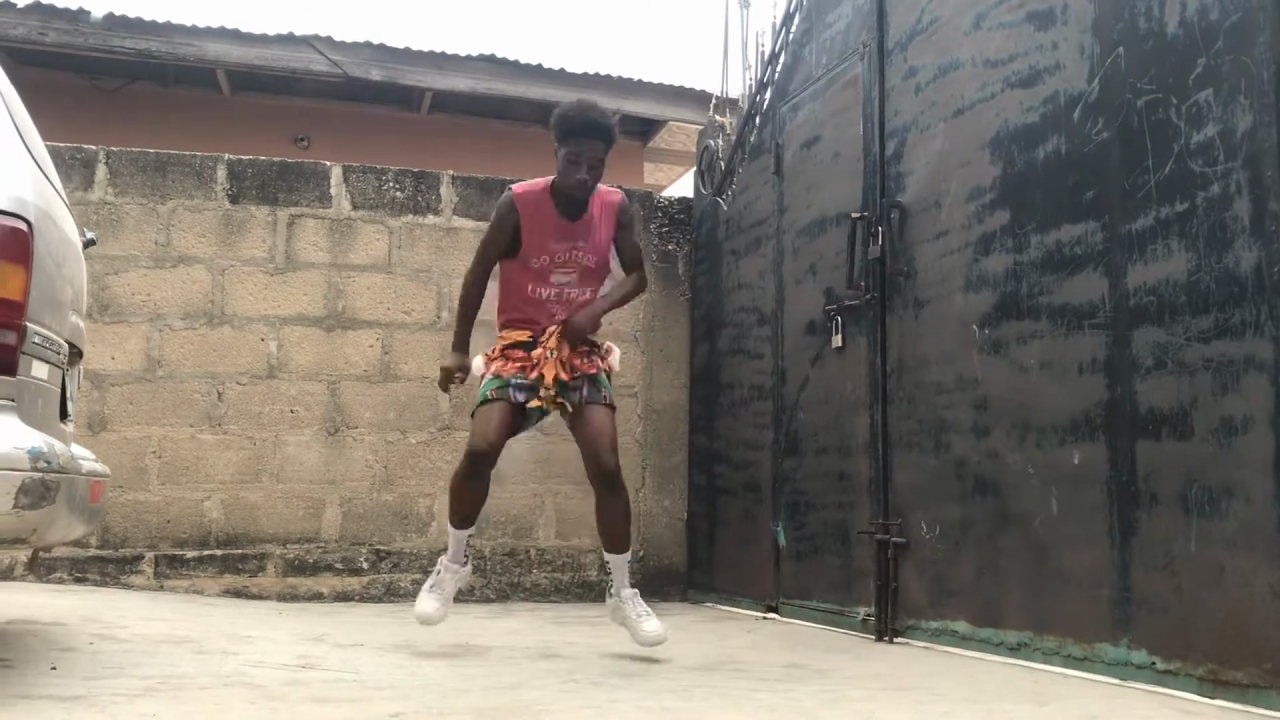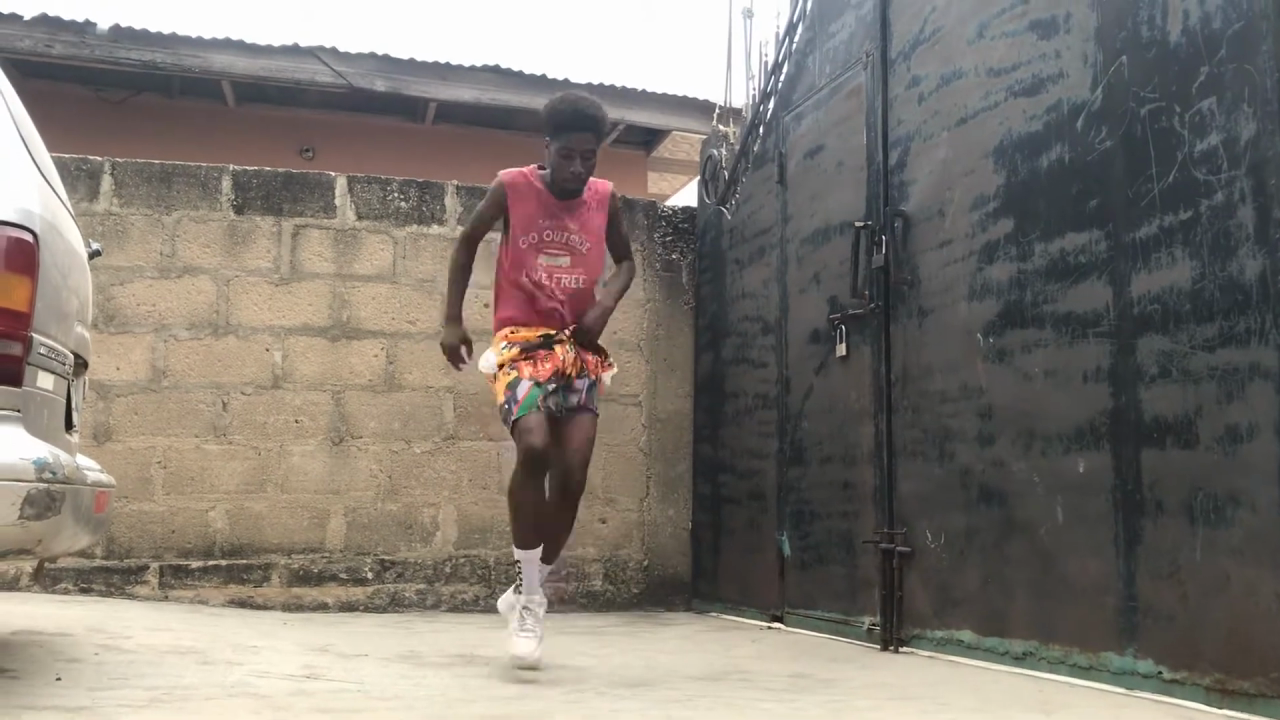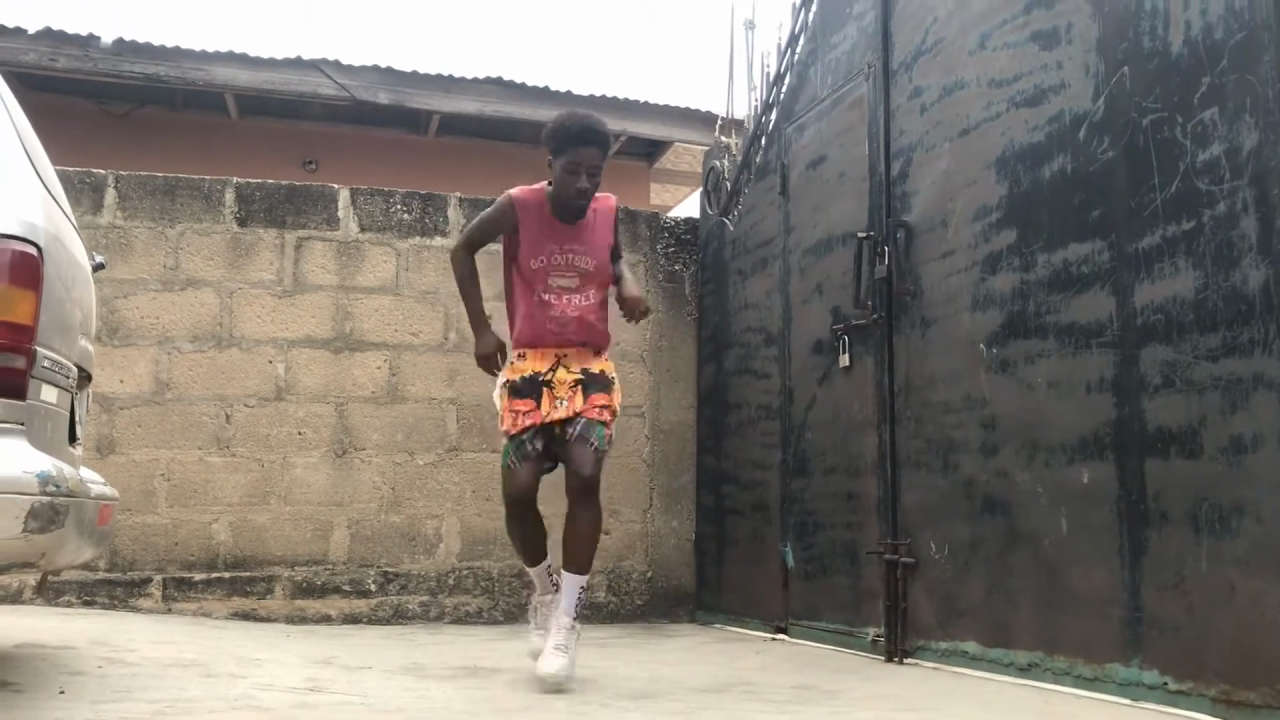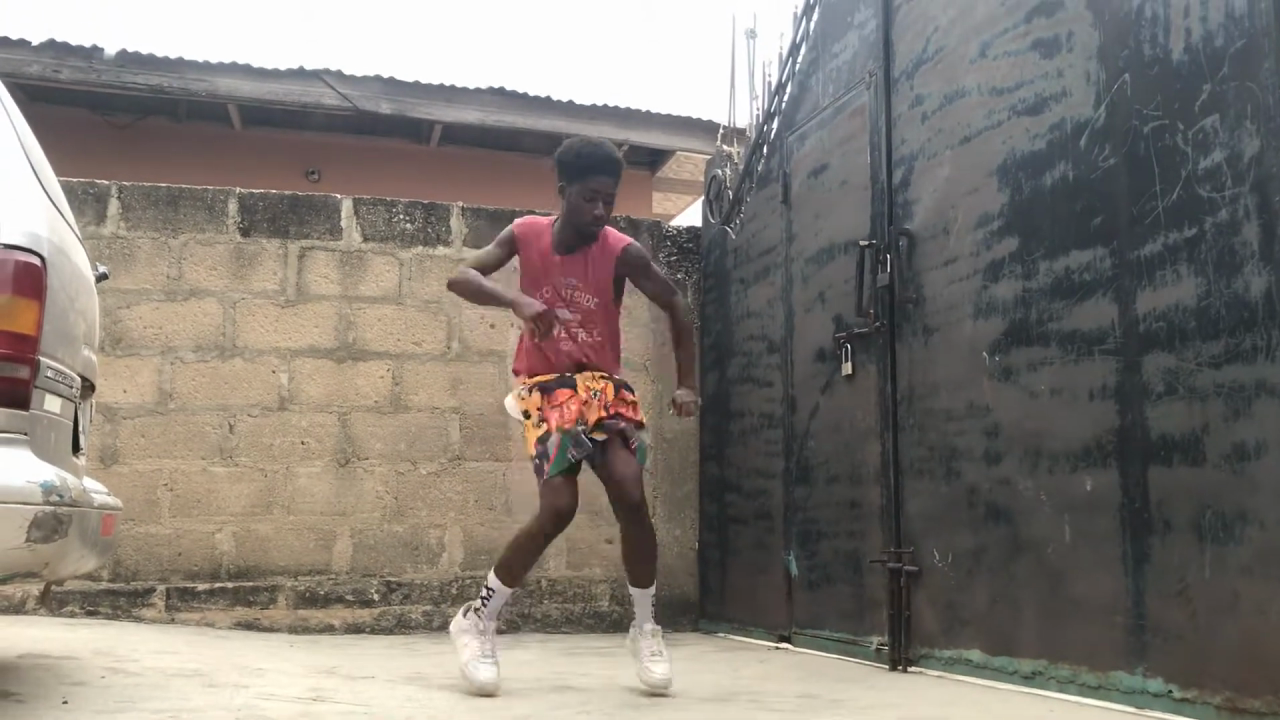
dt=0.4s
person 1, frame 1
left shoulder: (616, 208)
right shoulder: (518, 203)
left elbow: (638, 275)
right elbow: (479, 273)
left wrist: (599, 307)
right wrist: (458, 348)
left hip: (577, 354)
right hip: (518, 348)
left knee: (606, 467)
right knee: (479, 450)
left ankle: (622, 591)
right ankle: (454, 560)
person 1, frame 2
left shoulder: (606, 200)
right shoulder: (510, 188)
left elbow: (625, 260)
right elbow: (465, 246)
left wrist: (605, 309)
right wrist: (451, 321)
left hip: (576, 352)
right hip: (520, 347)
left knee: (572, 475)
right knee: (534, 449)
left ankle: (529, 590)
right ankle: (529, 600)
person 1, frame 3
left shoulder: (608, 211)
right shoulder: (517, 206)
right elbow: (463, 249)
left wrist: (629, 290)
right wrist: (481, 330)
left hip: (589, 372)
right hip: (529, 372)
left knee: (583, 484)
right knee: (517, 493)
left ankle: (565, 617)
right ankle: (545, 590)
person 1, frame 4
left shoulder: (627, 252)
right shoulder: (525, 234)
left elbow: (676, 305)
right elbow: (461, 278)
left wrist: (686, 383)
right wrist: (516, 301)
left hip: (604, 389)
right hip: (544, 389)
left knee: (633, 500)
right knee: (556, 508)
left ankle: (644, 629)
right ankle: (478, 618)
